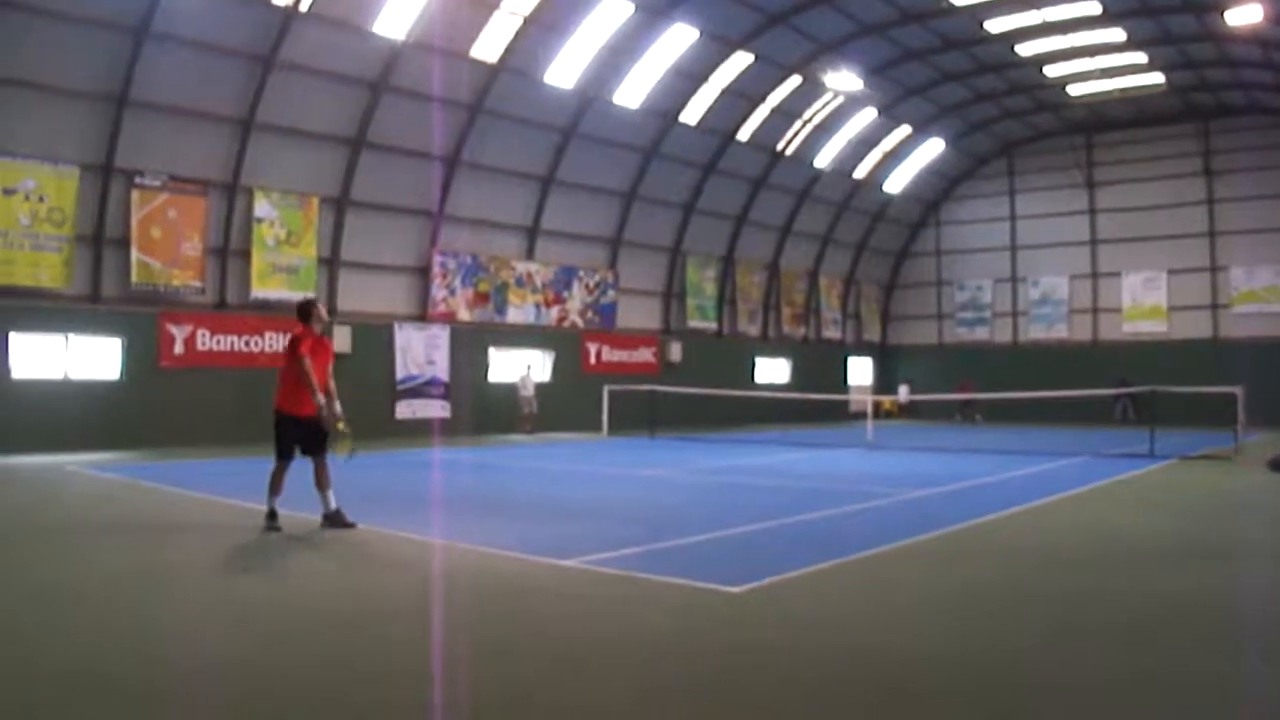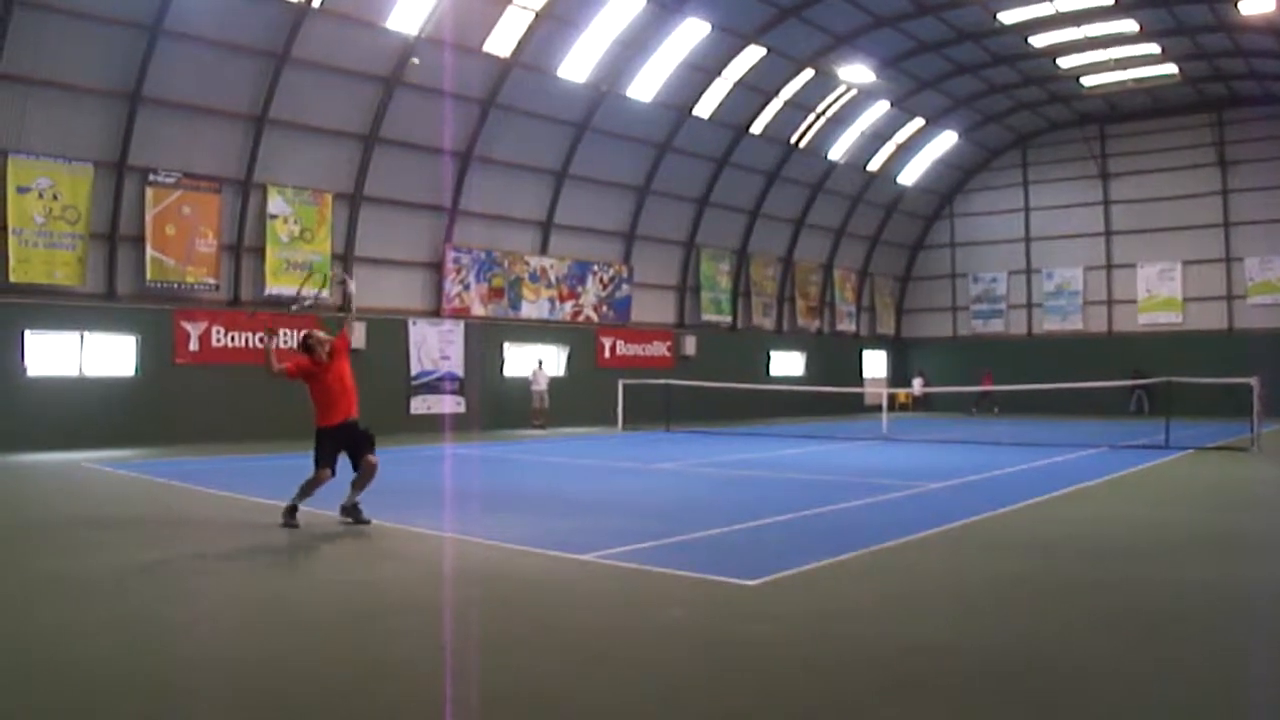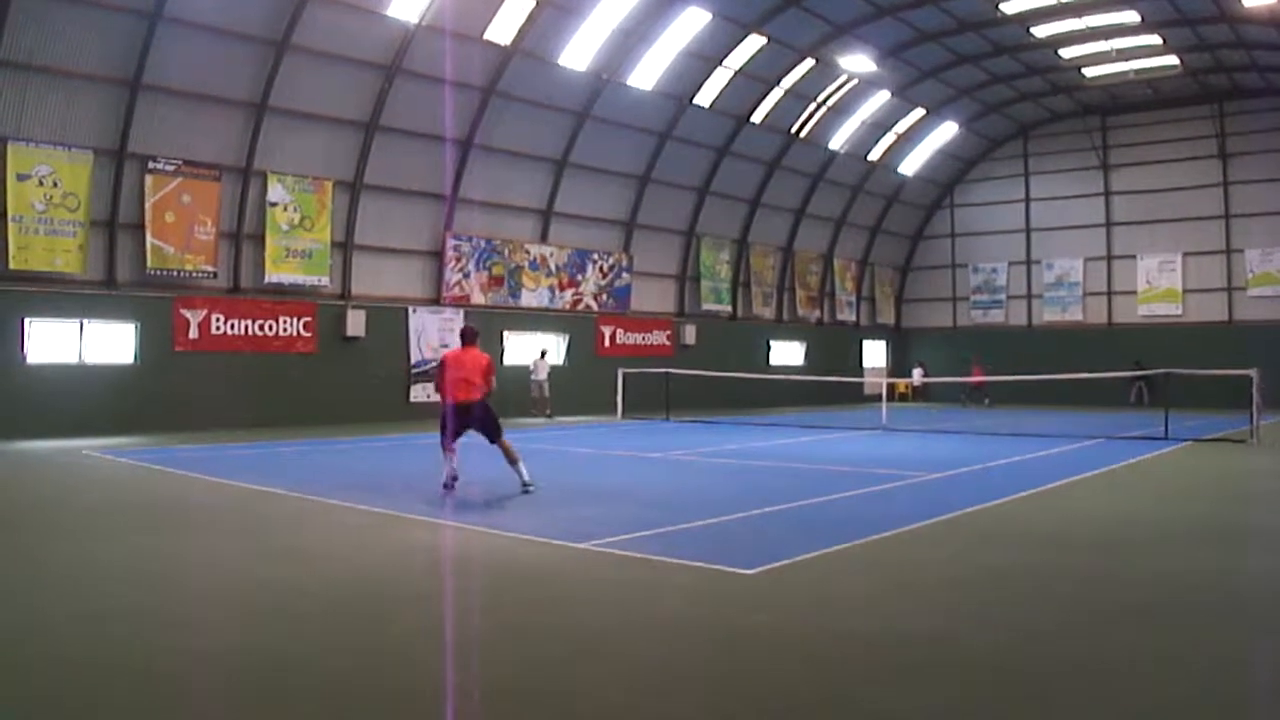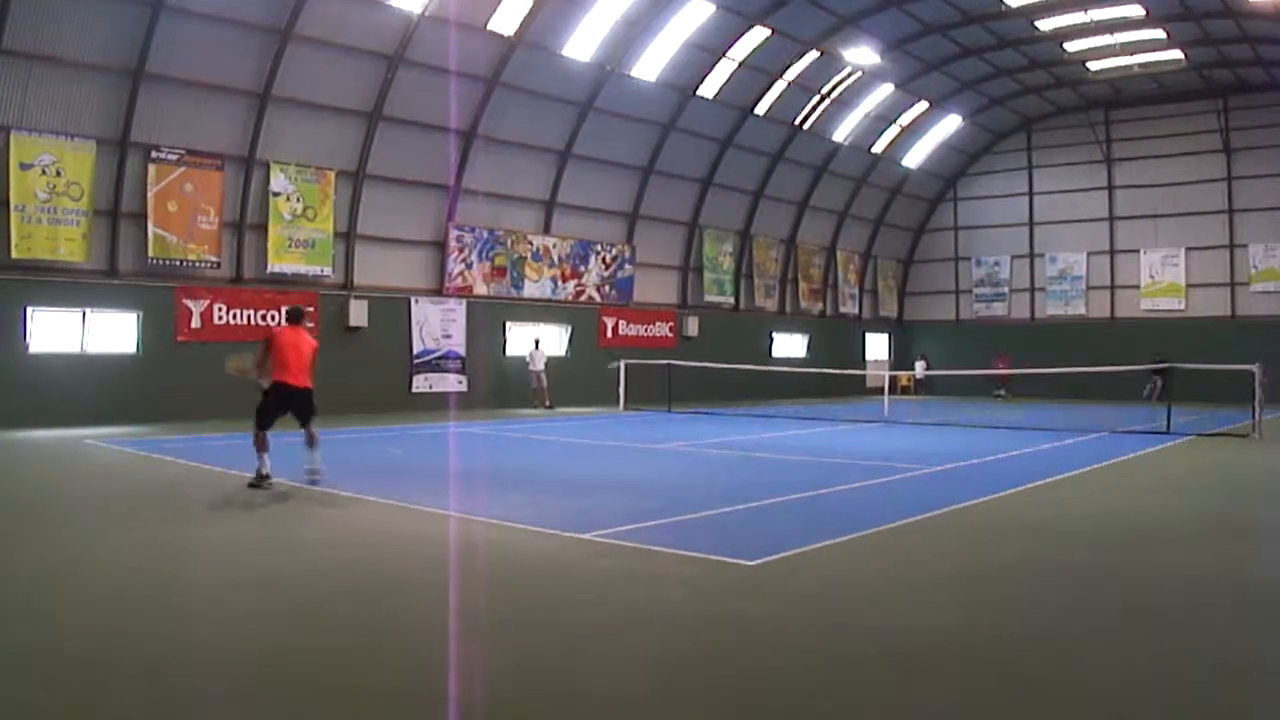
dt=1s
person 1, frame 1
left shoulder: (325, 343)
right shoulder: (300, 337)
left elbow: (329, 377)
right elbow: (307, 372)
left wrist: (336, 407)
right wrist: (320, 401)
left hip: (311, 412)
right hip: (289, 412)
left knee: (321, 460)
right knee: (284, 463)
left ankle: (330, 511)
right ankle: (271, 512)
person 1, frame 2
left shoulder: (339, 351)
right shoulder: (306, 365)
left elbow: (349, 319)
right elbow: (275, 369)
left wrist: (350, 293)
right wrist: (271, 344)
left hip: (351, 424)
right hip: (328, 429)
left knee: (370, 463)
right knee: (322, 475)
left ankle: (350, 504)
right ankle: (292, 507)
person 1, frame 3
left shoulder: (447, 357)
right shoulder: (484, 358)
left elbow: (439, 386)
right elbow: (491, 388)
left hip: (453, 406)
right hip: (476, 405)
left knee: (447, 441)
right knee: (501, 441)
left ankle: (451, 472)
right ankle: (525, 480)
person 1, frame 4
left shoulder: (275, 334)
right shoulder: (311, 342)
left elbow: (261, 362)
left wrist: (258, 377)
left hip: (280, 387)
right hip: (304, 390)
left knee: (260, 428)
right knee: (308, 427)
left ankle: (264, 473)
right ankle: (313, 468)
